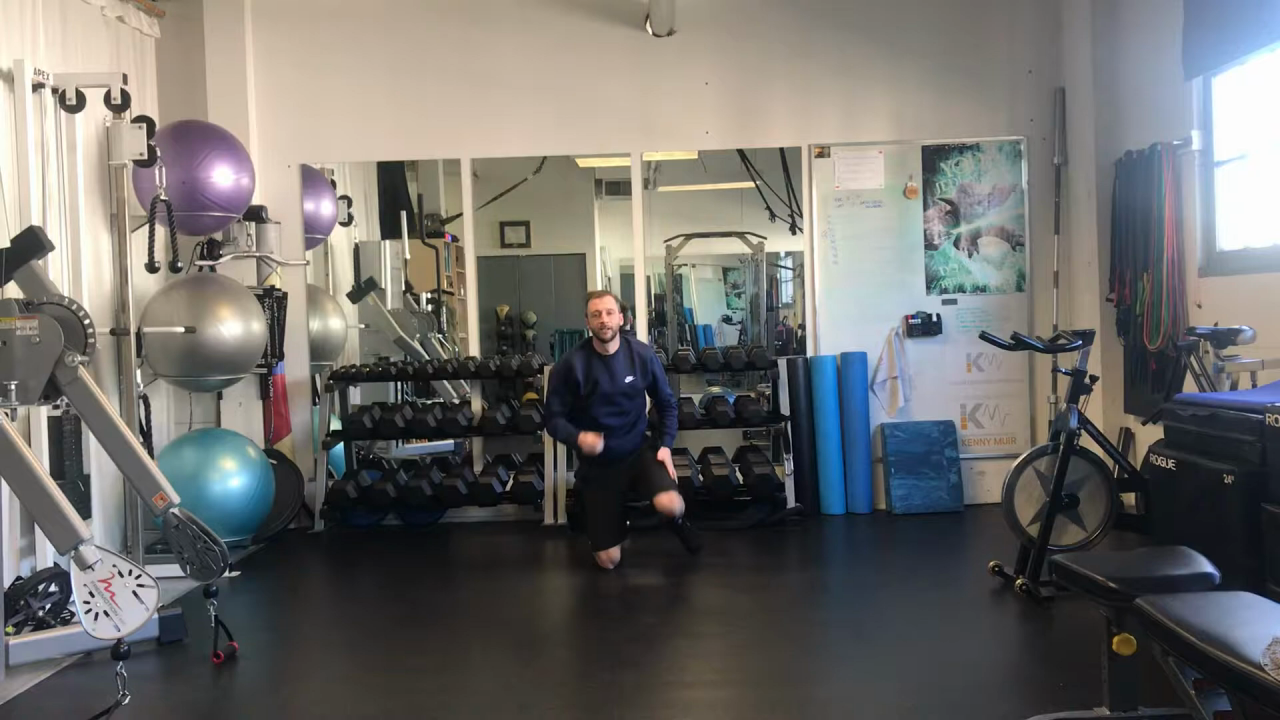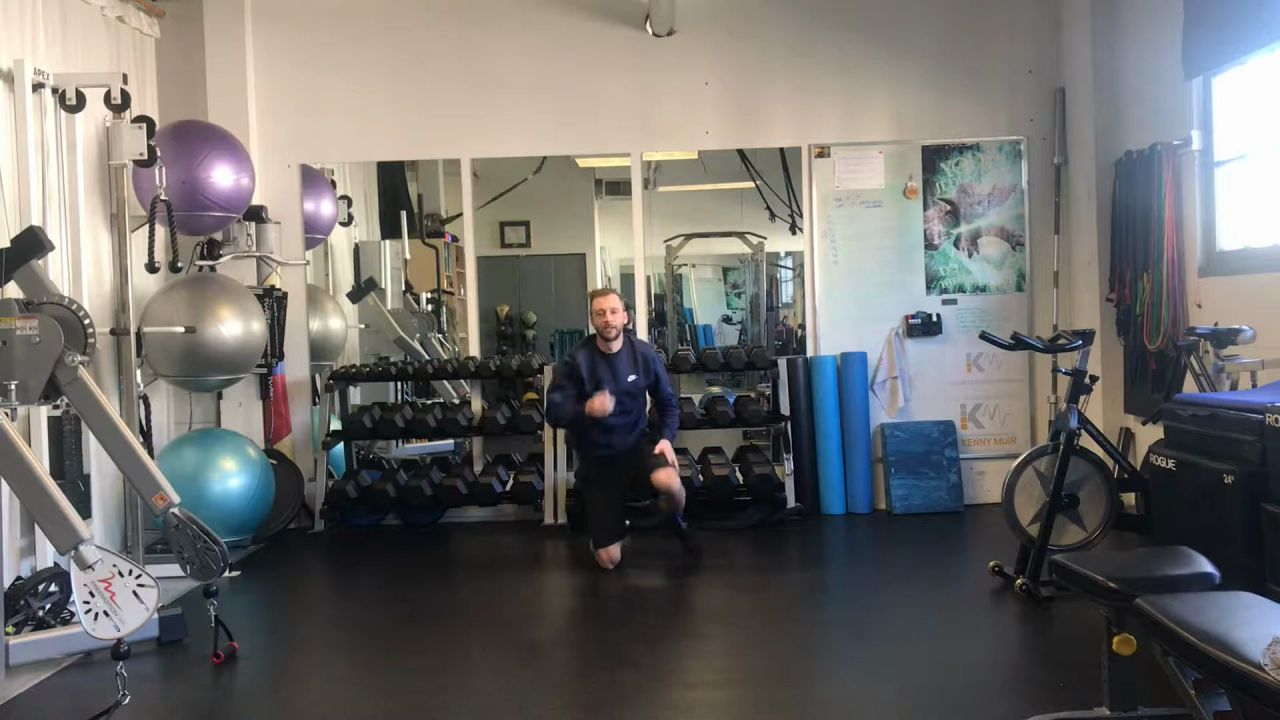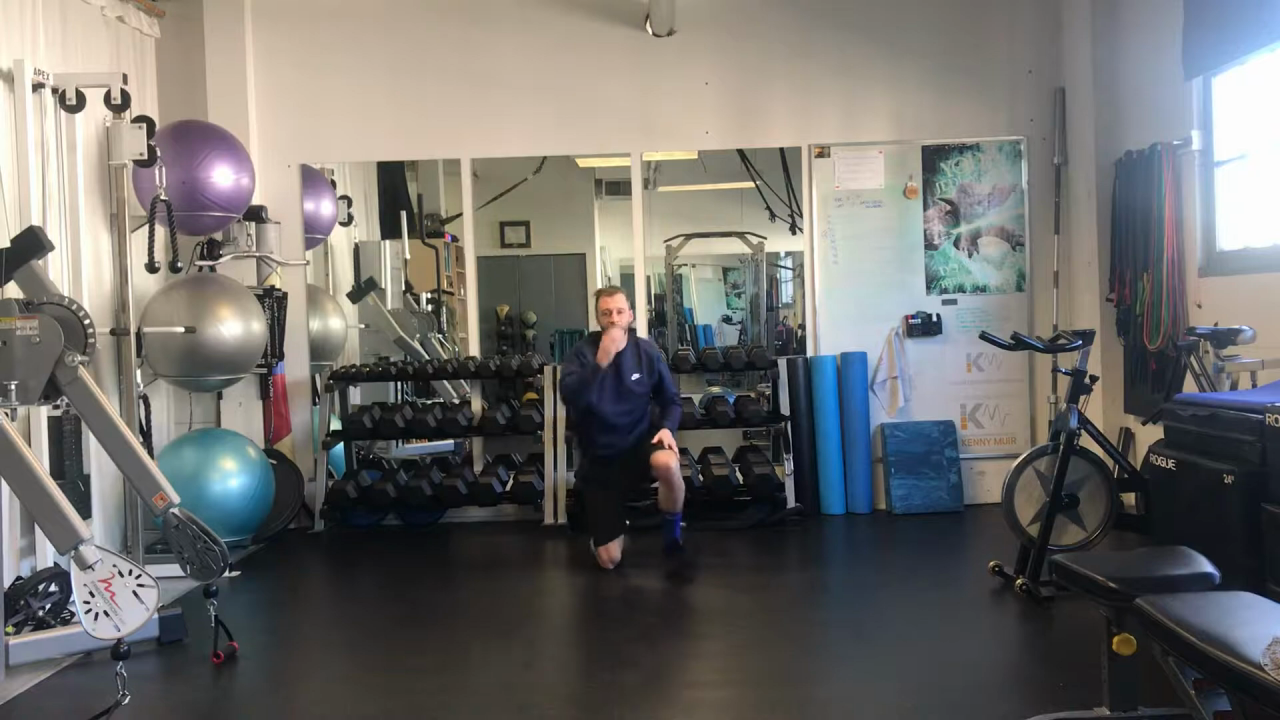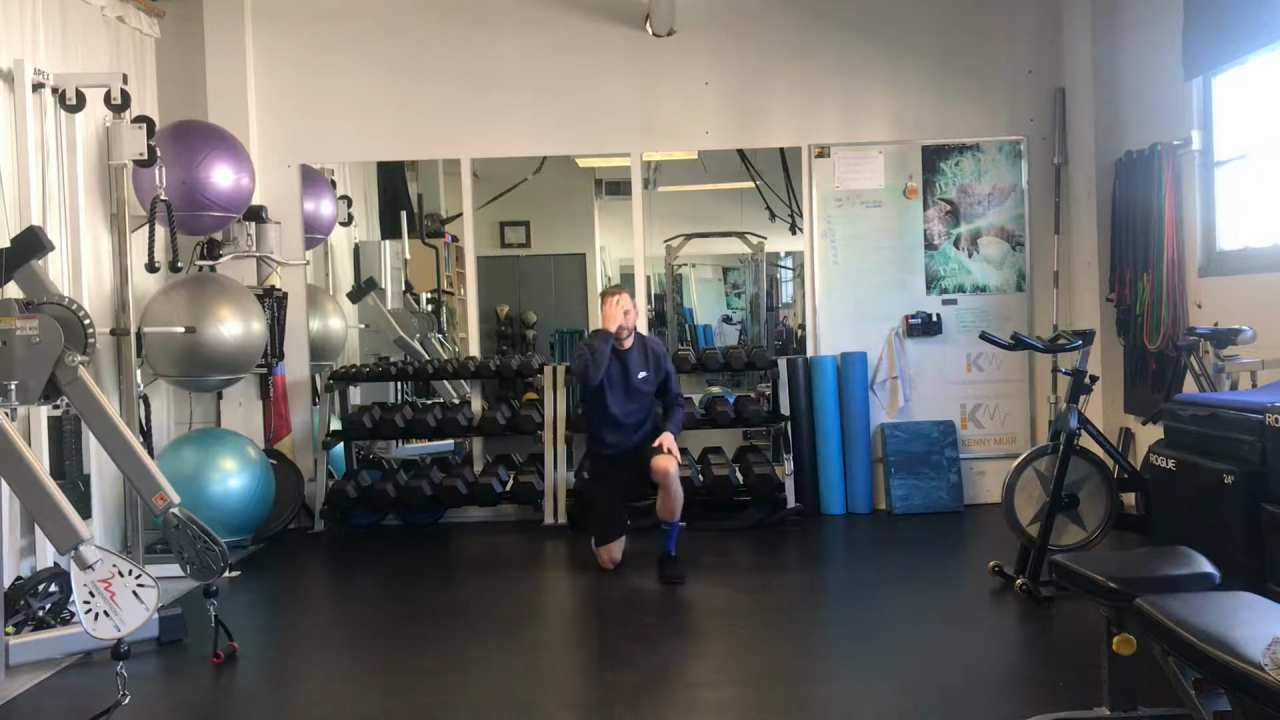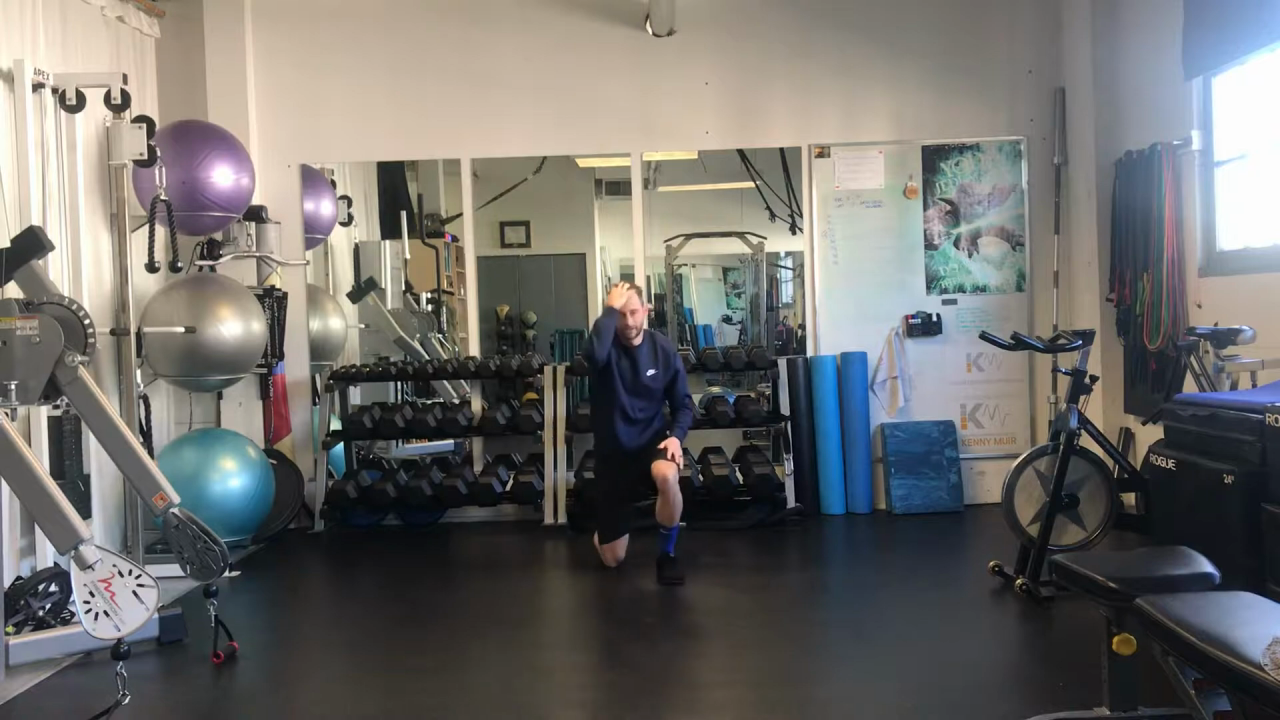
dt=0.1s
person 1, frame 1
left shoulder: (642, 355)
right shoulder: (571, 365)
left elbow: (667, 404)
right elbow: (553, 417)
left wrist: (666, 445)
right wrist: (577, 437)
left hip: (636, 448)
right hip: (597, 462)
left knee: (670, 505)
right knee: (608, 560)
left ankle: (679, 521)
right ankle: (603, 524)
person 1, frame 2
left shoulder: (644, 354)
right shoulder: (576, 361)
left elbow: (667, 403)
right elbow: (555, 413)
left wrist: (666, 438)
right wrist: (586, 409)
left hip: (637, 446)
right hip: (598, 459)
left knee: (669, 482)
right knee: (608, 560)
left ankle: (677, 521)
right ankle: (604, 530)
person 1, frame 3
left shoulder: (649, 352)
right shoulder: (583, 353)
left elbow: (671, 399)
right elbow: (570, 398)
left wrist: (667, 427)
right wrist: (599, 364)
left hip: (640, 441)
right hip: (601, 456)
left knee: (668, 464)
right knee: (609, 560)
left ankle: (673, 537)
right ankle: (607, 525)
person 1, frame 4
left shoulder: (655, 351)
right shoulder: (592, 348)
left elbow: (674, 401)
right elbow: (586, 380)
left wrist: (669, 431)
right wrist: (606, 331)
left hip: (645, 442)
right hip: (606, 454)
left knee: (667, 470)
right knee: (609, 559)
left ankle: (668, 553)
right ankle: (602, 532)
person 1, frame 5
left shoulder: (664, 350)
right shoulder: (605, 346)
left elbow: (682, 403)
right elbow: (593, 354)
left wrist: (675, 435)
right wrist: (611, 308)
left hip: (652, 438)
right hip: (613, 450)
left knee: (666, 476)
right knee: (612, 557)
left ankle: (667, 555)
right ankle: (605, 536)
